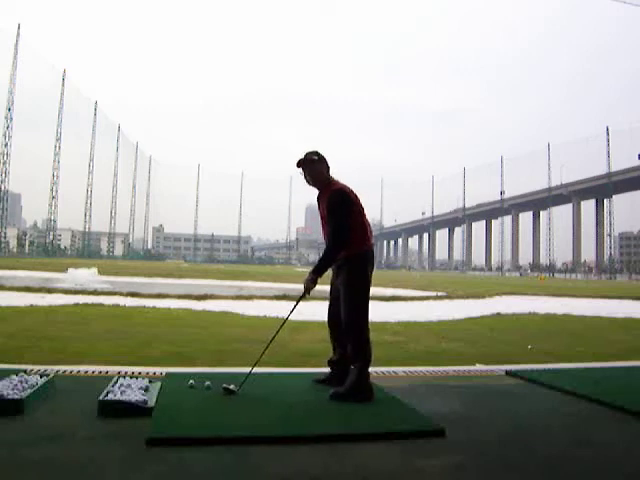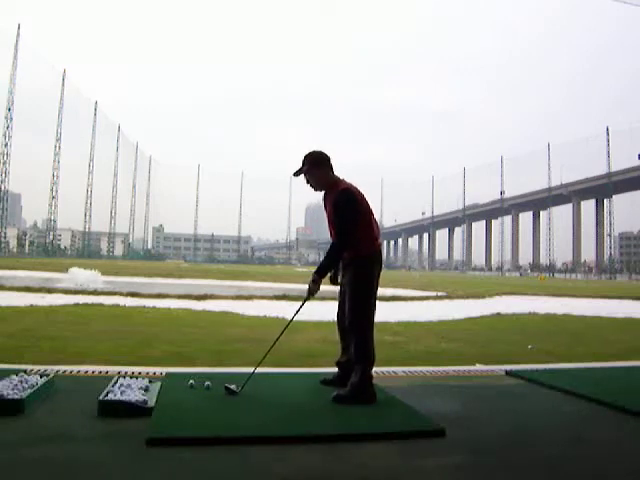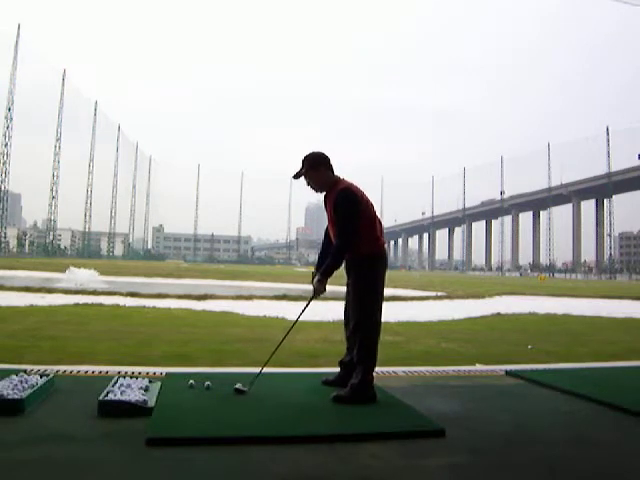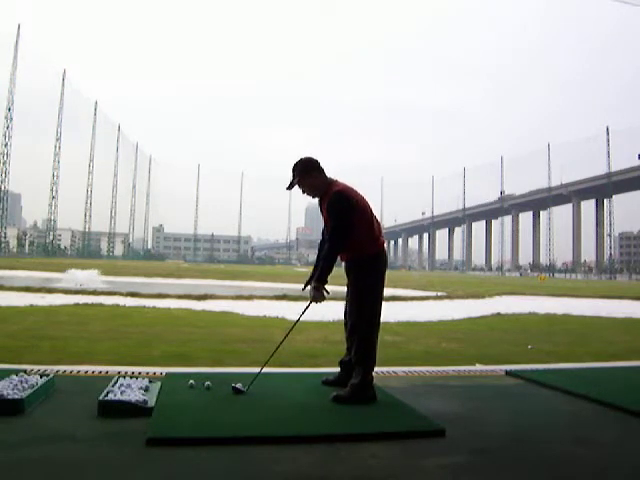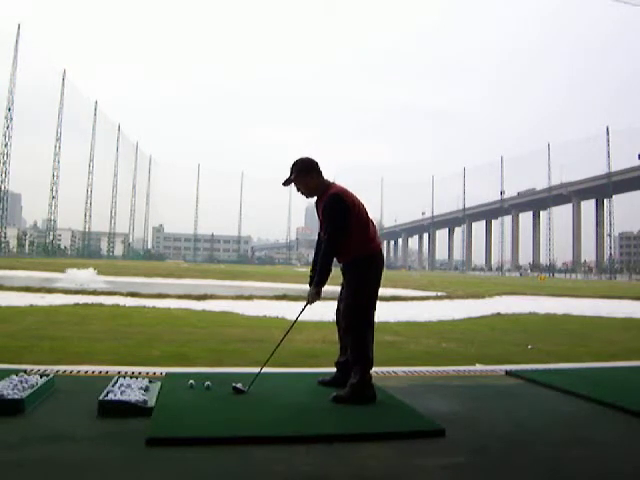
dt=1s
person 1, frame 1
left shoulder: (339, 195)
right shoulder: (325, 196)
left elbow: (337, 240)
left wrist: (316, 273)
right wrist: (322, 270)
left hip: (356, 260)
right hip: (344, 261)
left knee: (353, 320)
right knee: (336, 318)
left ankle: (360, 382)
right ankle: (340, 370)
person 1, frame 2
left shoulder: (344, 196)
right shoulder: (333, 194)
left elbow: (341, 241)
left wrist: (319, 274)
right wrist: (335, 268)
left hip: (364, 261)
right hip: (353, 261)
left knee: (358, 320)
right knee: (345, 319)
left ankle: (362, 384)
right ankle: (347, 371)
person 1, frame 3
left shoulder: (345, 195)
right shoulder: (333, 195)
left elbow: (344, 241)
right elbow: (331, 237)
left wrist: (325, 275)
right wrist: (319, 270)
left hip: (369, 261)
right hip: (358, 261)
left knee: (364, 321)
right knee: (352, 319)
left ankle: (363, 385)
right ankle: (349, 371)
person 1, frame 4
left shoulder: (338, 198)
right shoulder: (329, 197)
left elbow: (335, 243)
right elbow: (327, 240)
left wrist: (320, 281)
right wrist: (315, 276)
left hip: (368, 261)
right hip: (359, 261)
left knee: (362, 322)
right knee: (353, 319)
left ankle: (363, 385)
right ankle: (349, 372)
person 1, frame 5
left shoulder: (334, 199)
right shoulder: (326, 199)
left elbow: (331, 245)
right elbow: (323, 242)
left wrist: (318, 284)
right wrist: (313, 281)
left hip: (365, 263)
right hip: (356, 263)
left knee: (356, 322)
right knee: (345, 319)
left ankle: (361, 384)
right ankle: (345, 372)
